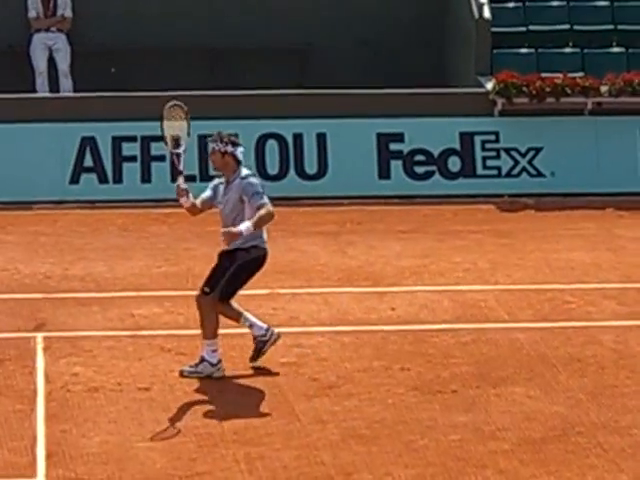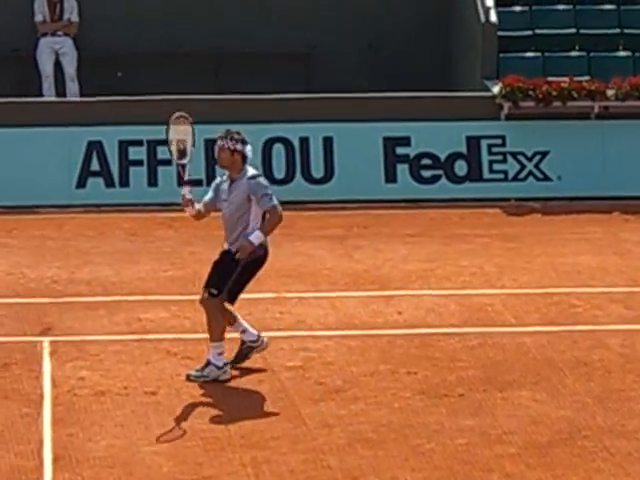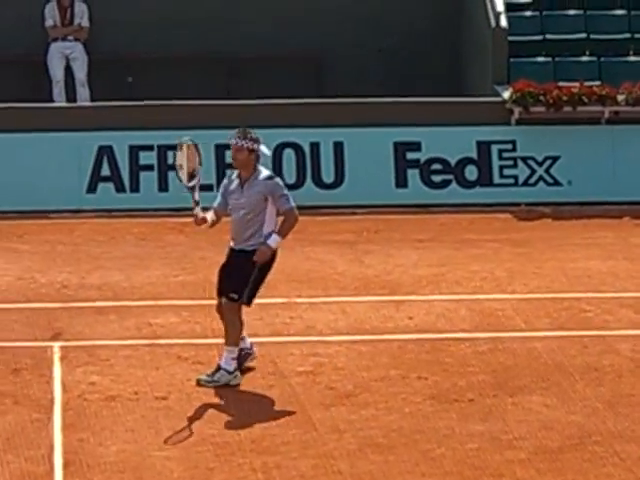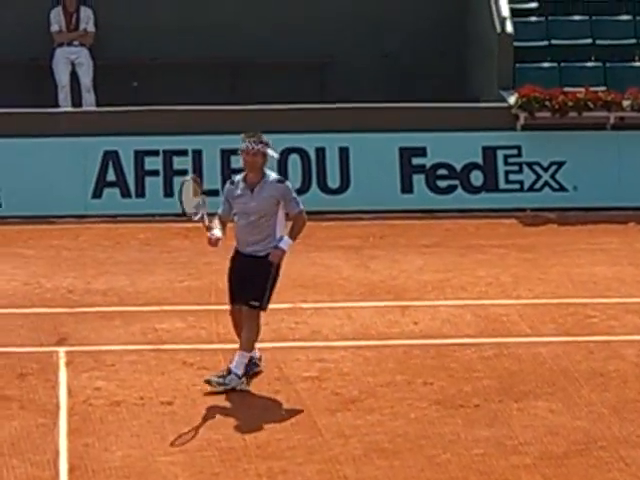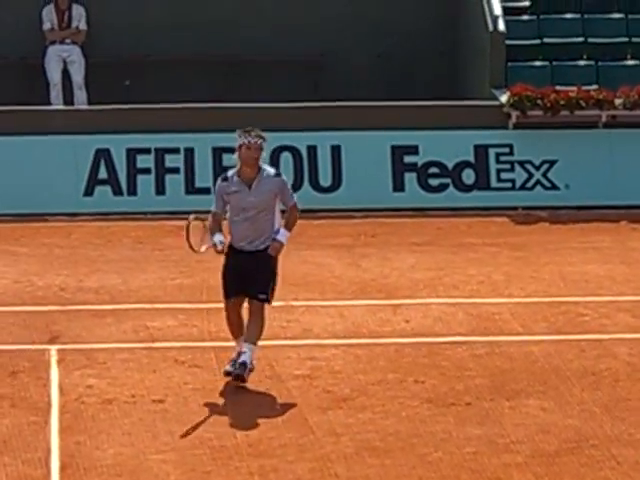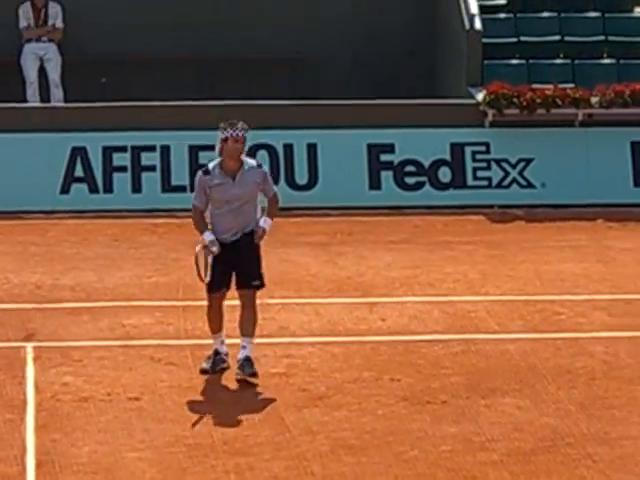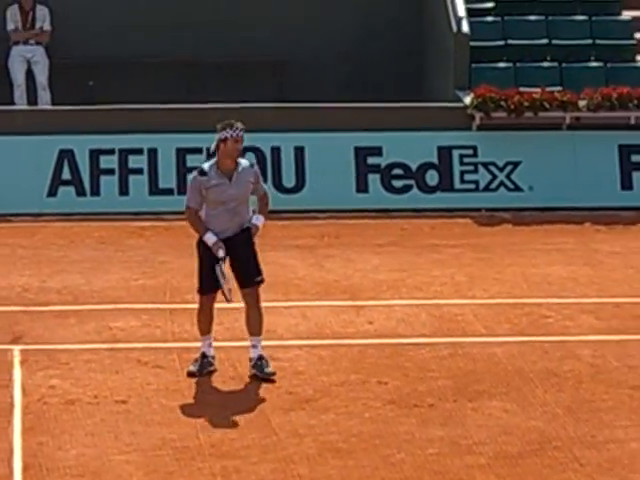
dt=0.1s
person 1, frame 1
left shoulder: (247, 182)
right shoulder: (219, 184)
left elbow: (268, 212)
right elbow: (197, 208)
left wrist: (243, 229)
right wrist: (185, 198)
left hip: (248, 252)
right hip: (236, 252)
left knee: (206, 300)
right knee: (213, 301)
left ankle: (211, 362)
right ankle: (262, 332)
person 1, frame 2
left shoulder: (254, 182)
right shoulder: (221, 182)
left elbow: (276, 214)
right elbow: (204, 209)
left wrist: (253, 240)
right wrist: (190, 206)
left hip: (248, 253)
right hip: (231, 251)
left knee: (213, 302)
right knee: (208, 301)
left ankle: (217, 364)
right ankle: (251, 338)
person 1, frame 3
left shoulder: (269, 182)
right shoulder: (229, 182)
left elbow: (292, 215)
right elbow: (217, 214)
left wrist: (270, 244)
right wrist: (205, 217)
left hip: (258, 254)
right hip: (237, 250)
left knee: (232, 306)
right knee: (223, 306)
left ankle: (229, 369)
right ankle: (244, 349)
person 1, frame 4
left shoulder: (279, 186)
right shoulder: (232, 187)
left elbow: (300, 218)
right elbow: (223, 218)
left wrist: (284, 246)
right wrist: (216, 233)
left hip: (267, 257)
right hip: (241, 255)
left knee: (252, 313)
right knee: (236, 311)
left ankle: (236, 371)
right ankle: (251, 359)
person 1, frame 5
left shoulder: (276, 179)
right shoulder: (225, 183)
left elbow: (293, 210)
right elbow: (217, 216)
left wrist: (281, 239)
right wrist: (217, 237)
left hip: (264, 251)
right hip: (236, 250)
left knee: (256, 307)
right knee: (232, 306)
left ankle: (245, 362)
right ankle: (242, 354)
person 1, frame 6
left shoulder: (257, 170)
right shoulder: (206, 176)
left elbow: (273, 197)
right elbow: (197, 211)
left wrist: (265, 224)
right wrist: (208, 237)
left hip: (246, 240)
right hip: (218, 243)
left knee: (248, 298)
right knee: (214, 299)
left ankle: (245, 358)
right ankle: (220, 353)
person 1, frame 7
left shoulder: (250, 170)
right shoulder: (201, 177)
left elbow: (263, 196)
right elbow: (191, 213)
left wrist: (258, 221)
right wrist: (211, 240)
left hip: (241, 238)
right hip: (212, 243)
left knee: (251, 296)
right knee: (206, 301)
left ankle: (256, 357)
right ankle: (207, 355)
